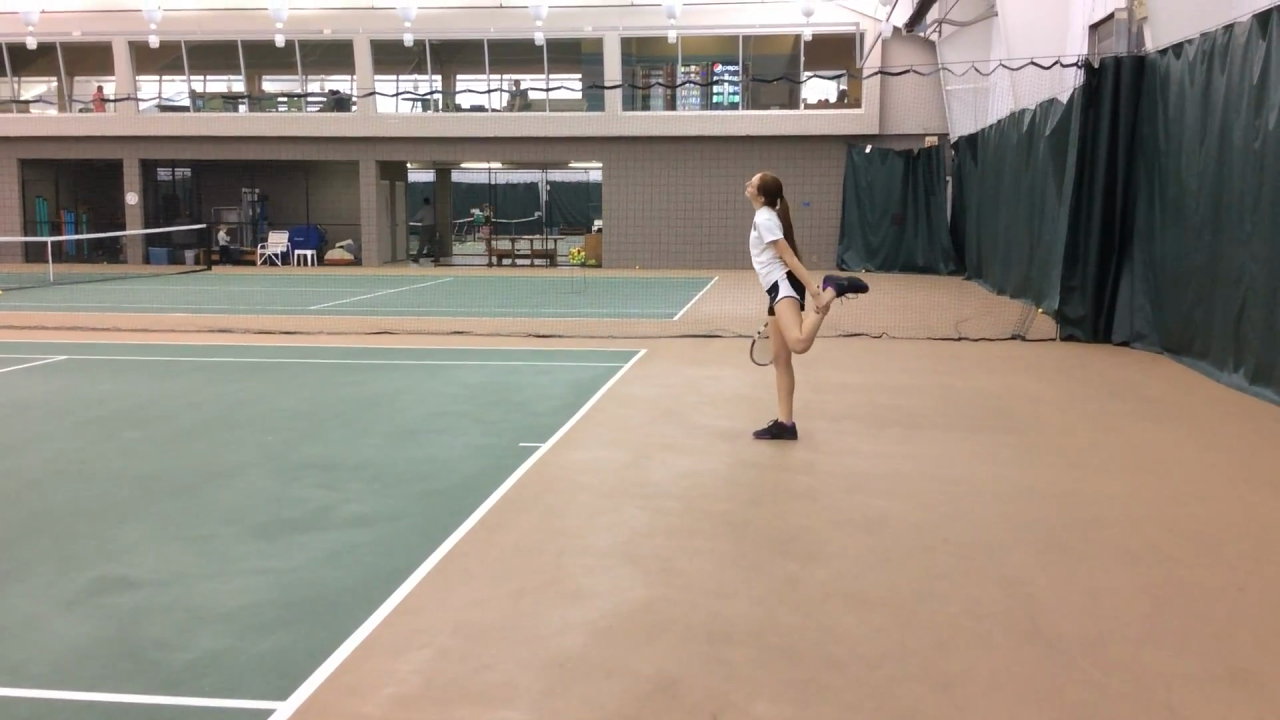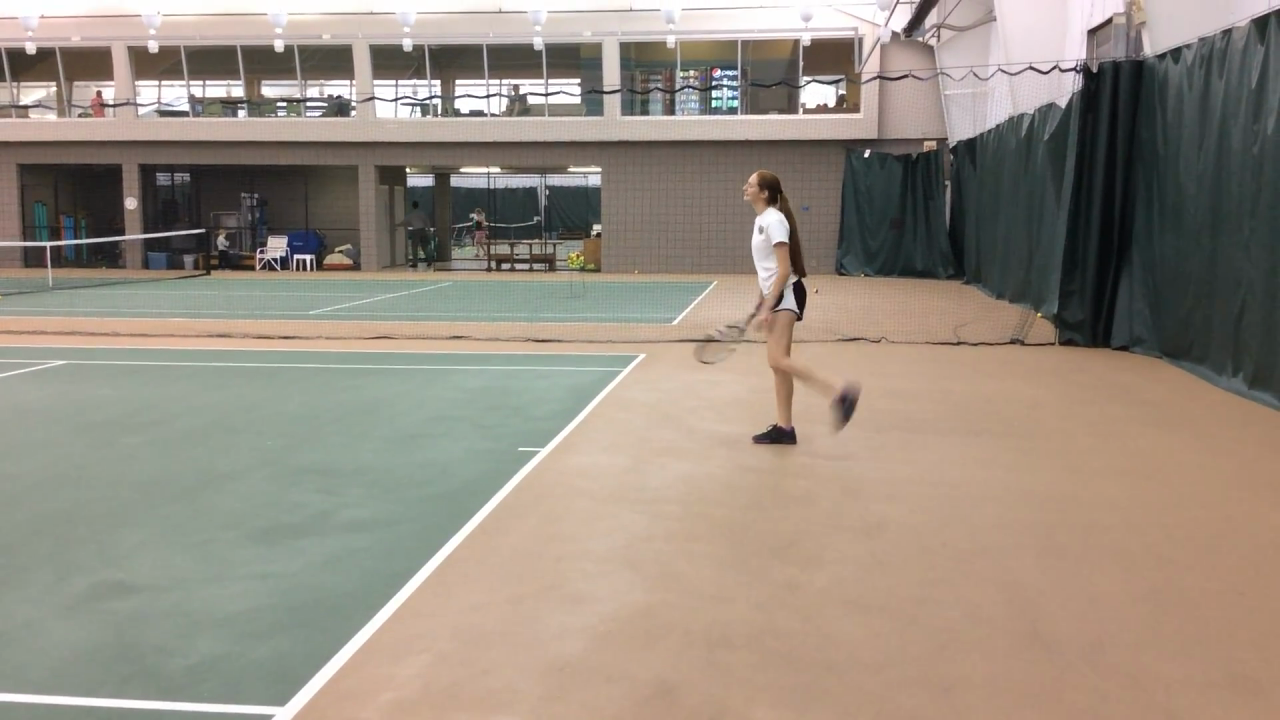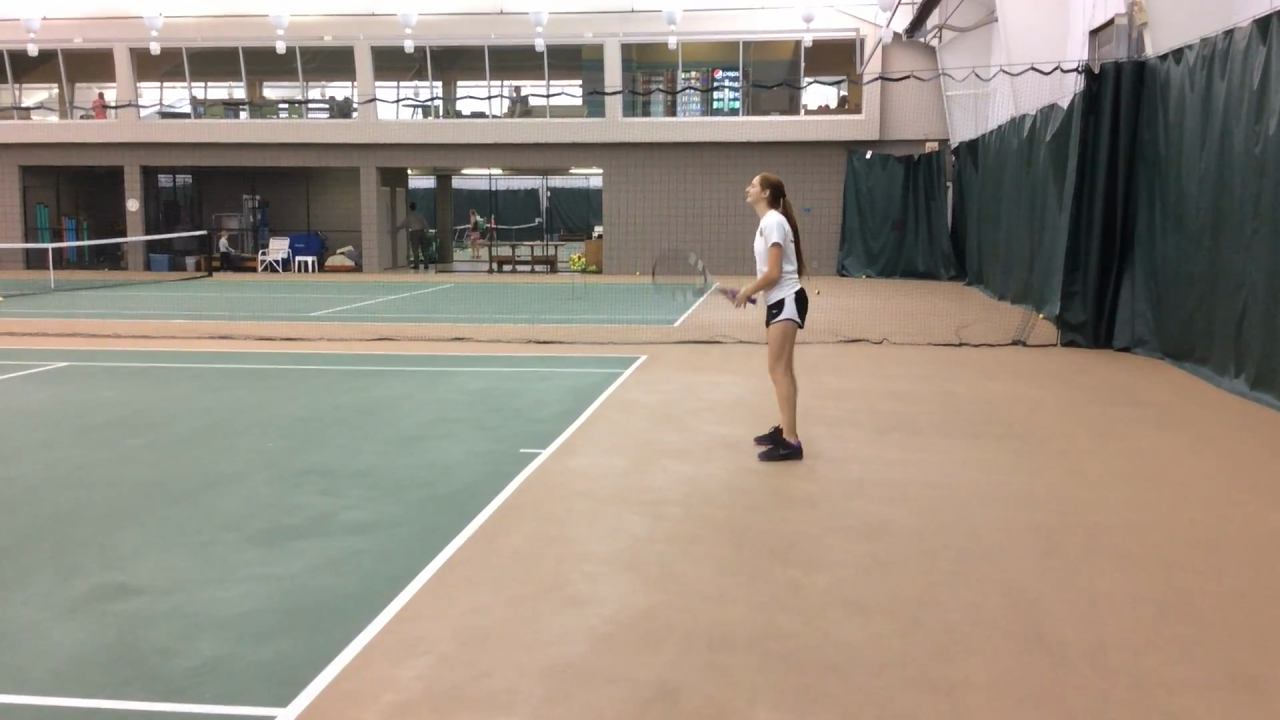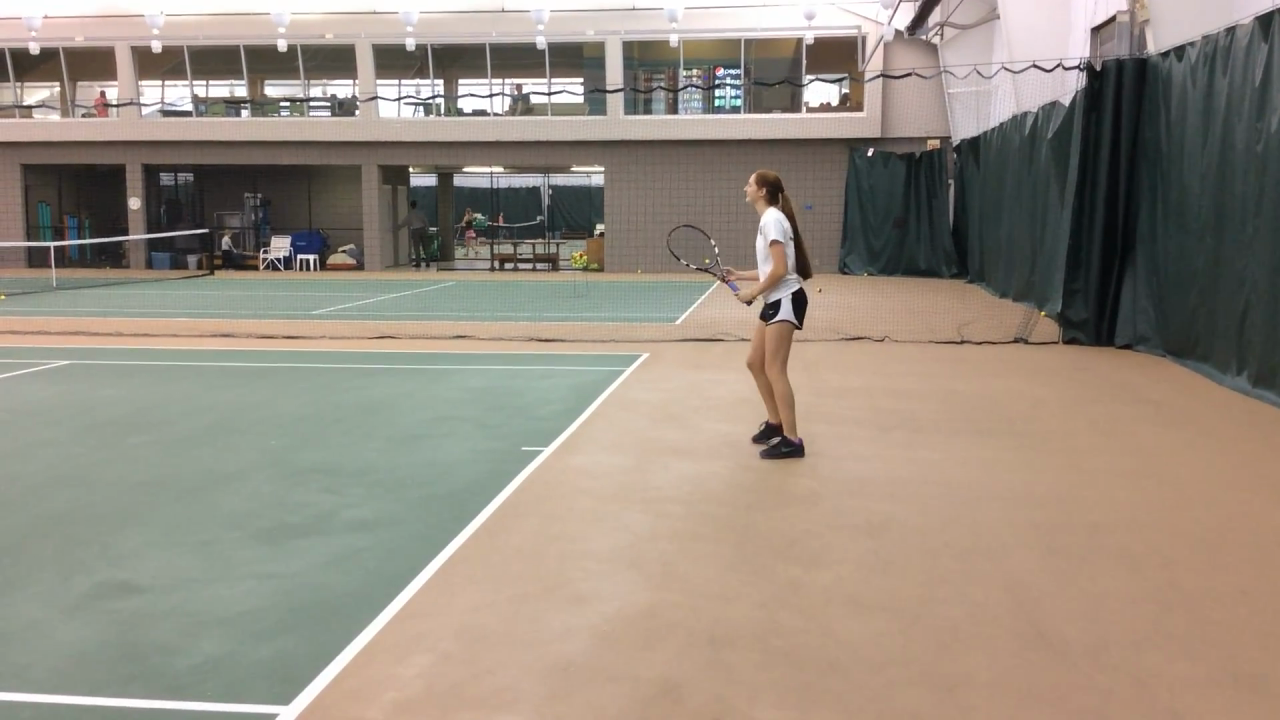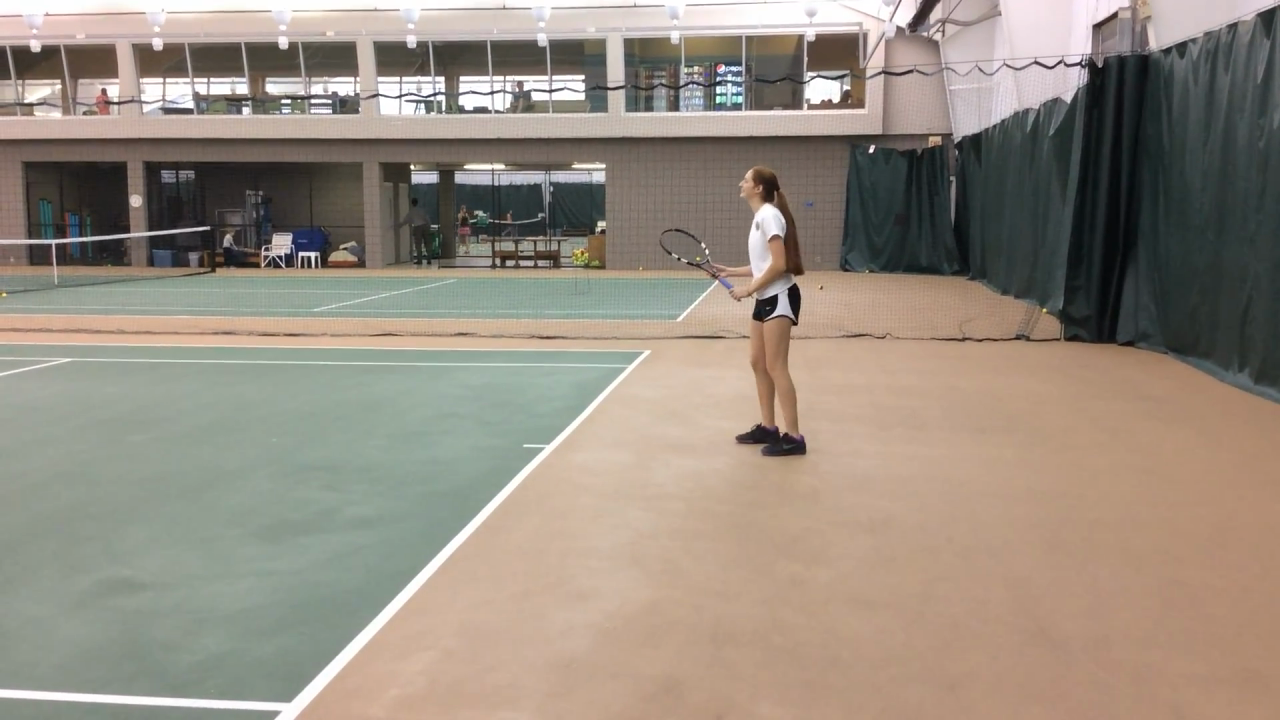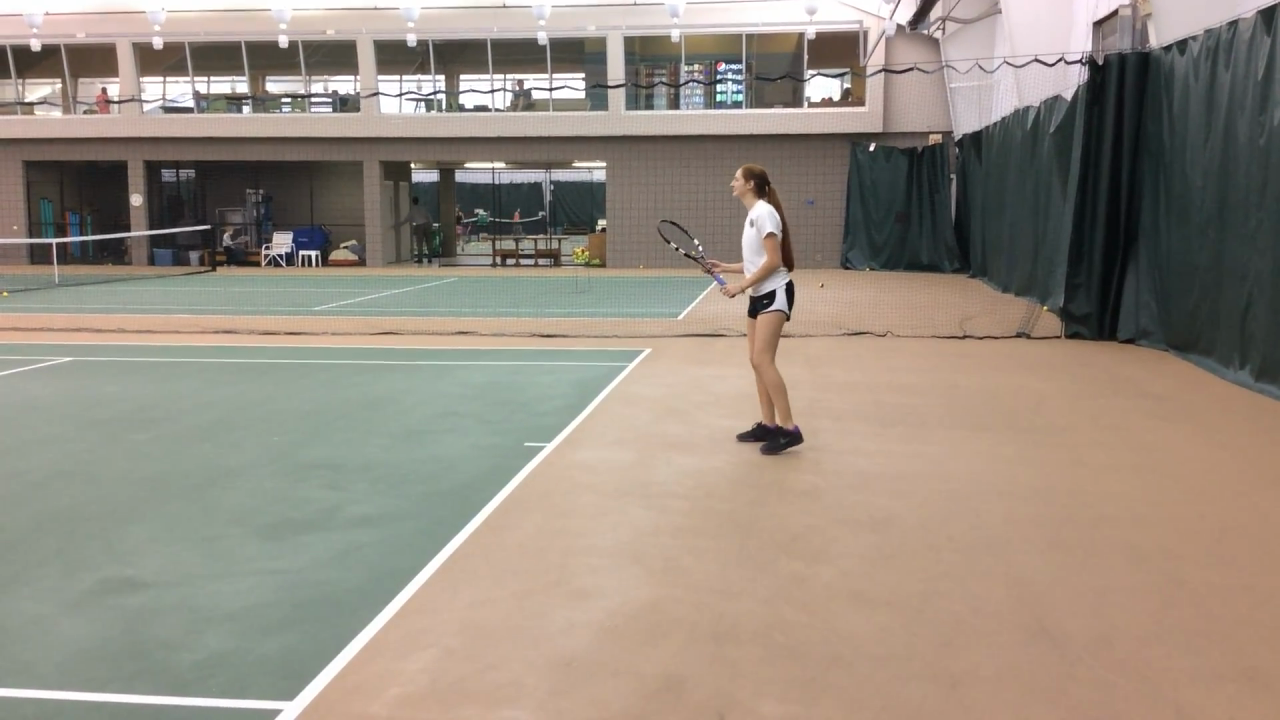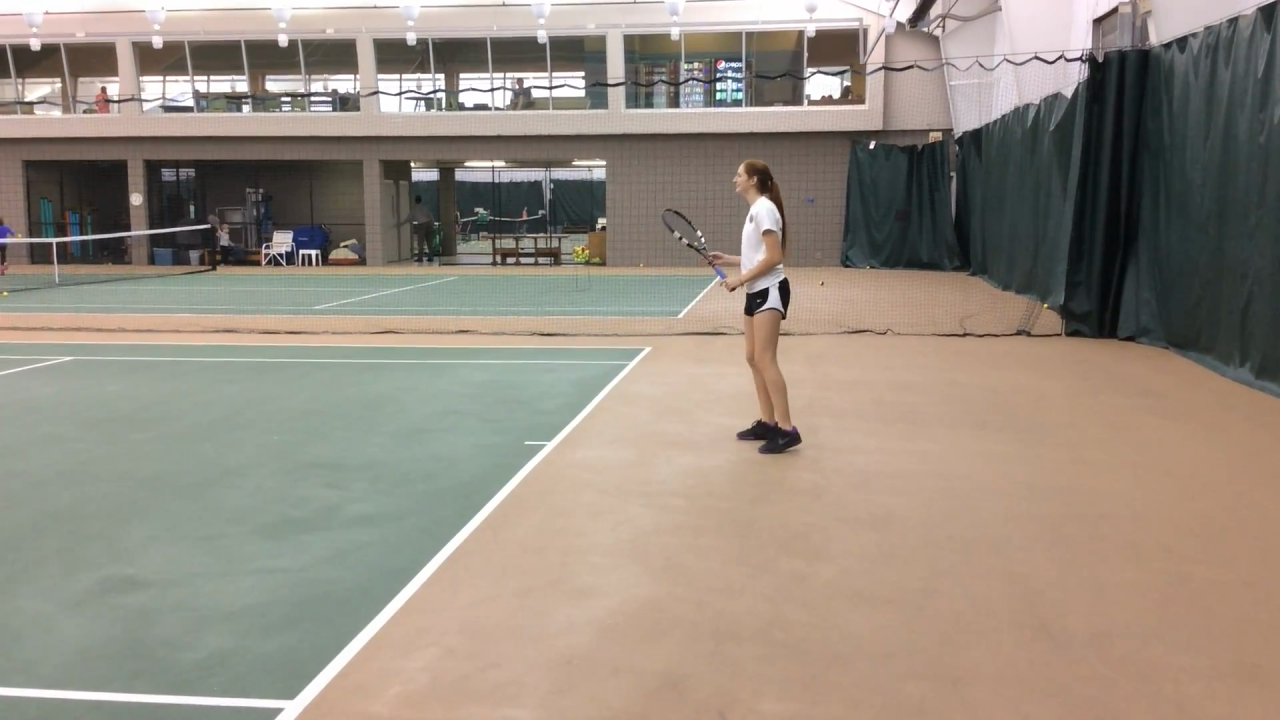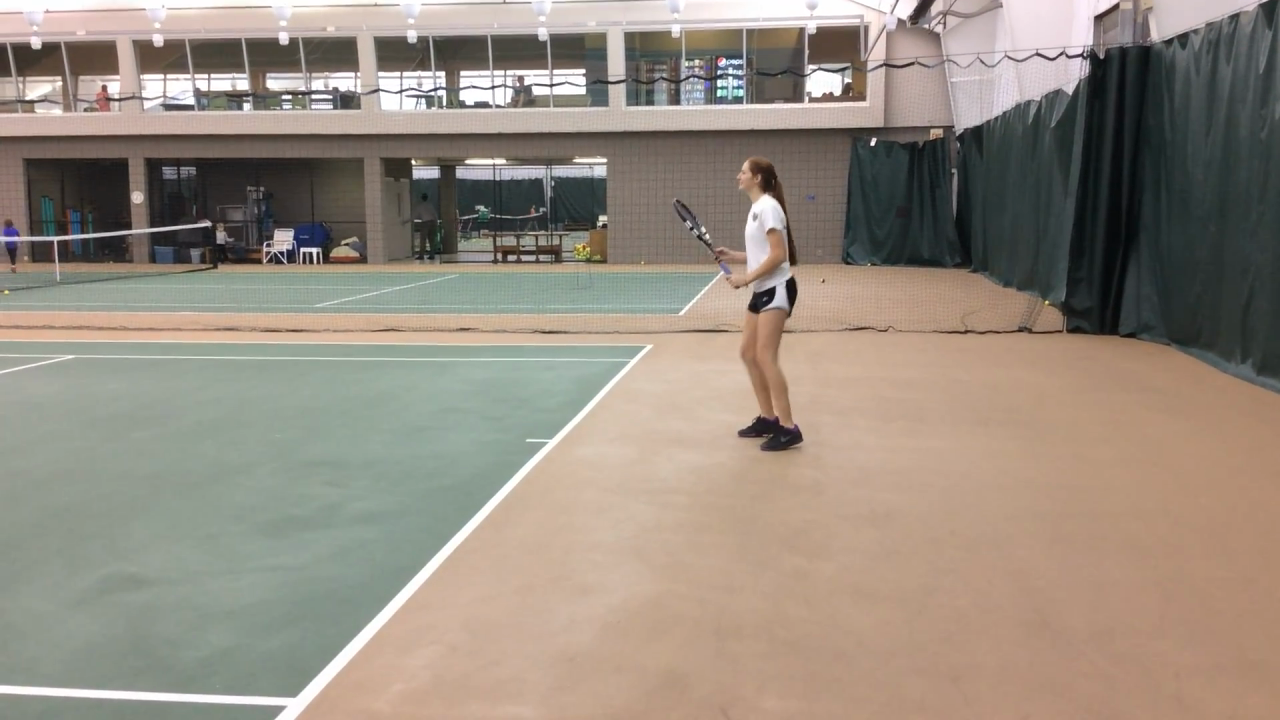
dt=0.3s
person 1, frame 1
left shoulder: (766, 218)
right shoulder: (764, 216)
left elbow: (790, 258)
left wrist: (815, 291)
left hip: (785, 286)
right hip: (777, 289)
left knee: (798, 343)
right knee: (780, 358)
left ankle: (831, 289)
right ankle: (785, 423)
person 1, frame 2
left shoulder: (773, 220)
right shoulder: (762, 219)
left elbow: (784, 269)
left wrist: (767, 308)
right wrist: (764, 305)
left hip: (785, 295)
right hip: (773, 296)
left knee: (779, 361)
right knee: (779, 364)
left ankle: (838, 394)
right ankle: (784, 427)
person 1, frame 3
left shoulder: (773, 221)
right shoulder: (767, 222)
left elbow: (773, 273)
left wrist: (745, 293)
right wrist: (748, 291)
left hip: (787, 302)
right hip: (778, 302)
left knee: (779, 370)
right knee: (781, 370)
left ankle: (790, 442)
right ankle: (784, 429)
person 1, frame 4
left shoulder: (772, 219)
right shoulder: (769, 219)
left elbow: (780, 270)
left wrist: (752, 293)
right wrist: (740, 275)
left hip: (785, 301)
right hip: (774, 302)
left knee: (774, 371)
right knee: (754, 362)
left ankle: (792, 440)
right ankle: (775, 422)
person 1, frame 5
left shoulder: (770, 215)
right shoulder: (760, 217)
left elbow: (779, 265)
left wrist: (748, 289)
right wrist: (730, 271)
left hip: (780, 298)
right hip: (766, 299)
left knee: (776, 367)
right knee: (758, 362)
left ankle: (794, 437)
right ankle: (767, 428)
person 1, frame 6
left shoulder: (764, 212)
right shoulder: (752, 214)
left elbow: (773, 261)
left wrist: (740, 286)
right wrist: (725, 267)
left hip: (775, 293)
right hip: (759, 295)
left knee: (762, 360)
right knee: (757, 361)
left ankle: (789, 428)
right ankle: (769, 425)
person 1, frame 7
left shoulder: (764, 208)
right shoulder: (755, 209)
left elbow: (772, 258)
left wrist: (739, 279)
right wrist: (727, 259)
left hip: (770, 291)
right hip: (756, 292)
left knee: (764, 360)
right knee: (754, 359)
left ankle: (786, 430)
right ankle: (768, 422)
person 1, frame 8
left shoulder: (768, 207)
right shoulder: (757, 208)
left elbow: (777, 256)
left wrist: (745, 278)
right wrist: (734, 255)
left hip: (777, 289)
right hip: (762, 291)
left knee: (765, 358)
right knee: (748, 354)
left ankle: (788, 428)
right ankle: (768, 418)
